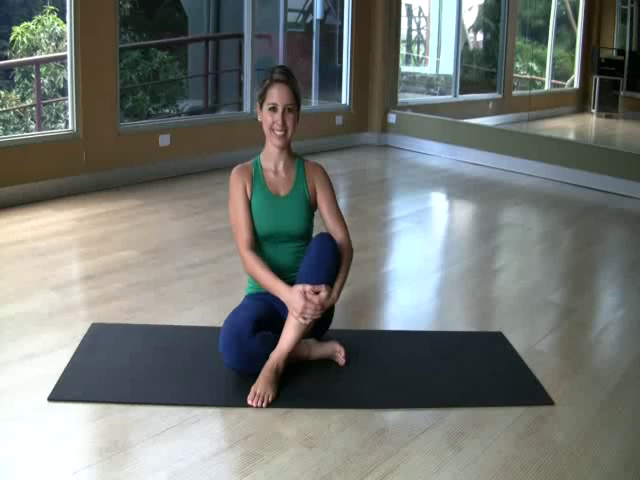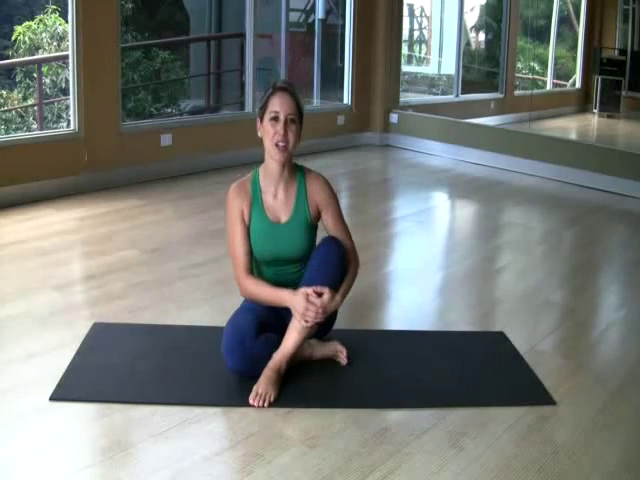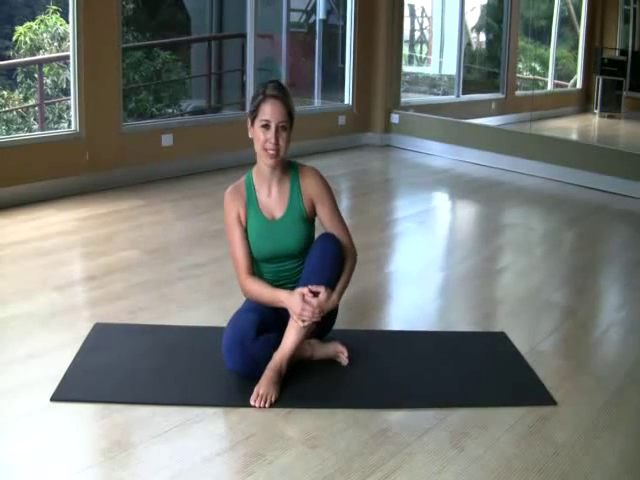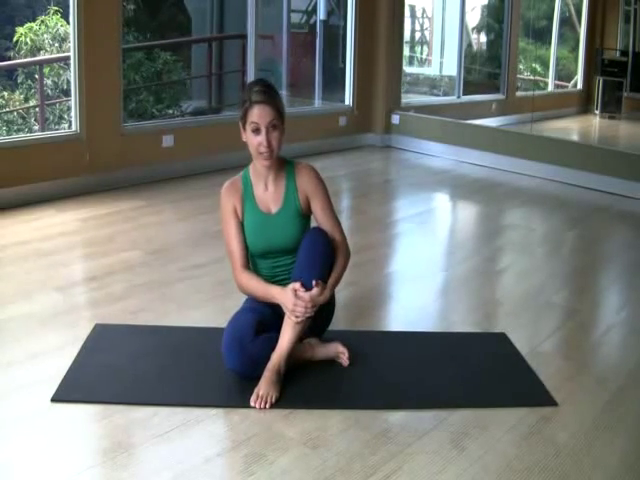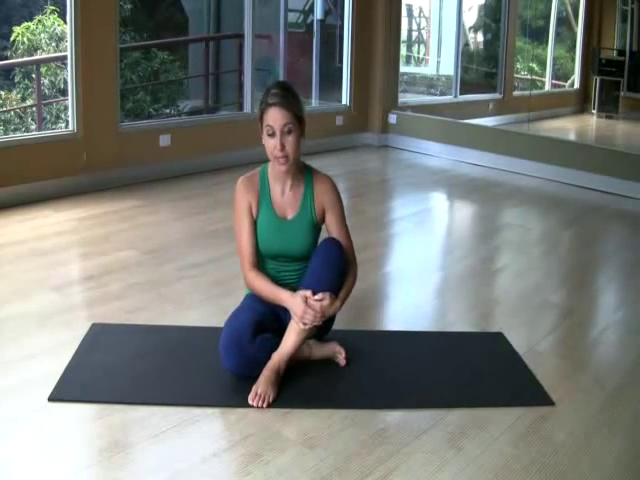
dt=1s
person 1, frame 1
left shoulder: (313, 174)
right shoulder: (242, 176)
left elbow: (343, 243)
right elbow: (247, 253)
left wrist: (333, 291)
right wrist: (286, 293)
left hip: (309, 302)
right hip: (265, 296)
left knee: (324, 245)
right knee: (232, 347)
left ankle: (276, 361)
right ankle: (307, 347)
person 1, frame 2
left shoulder: (316, 187)
right shoulder: (240, 193)
left elbow: (350, 256)
right elbow: (245, 279)
left wrist: (337, 297)
right wrist: (289, 297)
left hip: (311, 306)
right hip: (267, 302)
left knee: (331, 249)
right knee: (235, 351)
left ankle: (278, 362)
right ankle: (310, 349)
person 1, frame 3
left shoulder: (310, 181)
right shoulder: (236, 196)
left elbow: (348, 249)
right elbow: (246, 280)
left wrist: (334, 296)
right wrist: (286, 298)
left hip: (311, 305)
right hip: (268, 301)
left knee: (328, 245)
right knee: (235, 352)
left ankle: (278, 363)
right ankle: (311, 349)
person 1, frame 4
left shoulder: (305, 177)
right shoulder: (232, 191)
left elbow: (341, 247)
right elbow: (241, 273)
left wrist: (325, 290)
right wrist: (280, 295)
left hip: (308, 303)
right hip: (267, 300)
left knee: (316, 240)
right knee: (236, 352)
left ankle: (277, 362)
right ankle: (311, 349)
person 1, frame 5
left shoulder: (323, 187)
right shoulder: (247, 187)
left elbow: (349, 262)
right elbow: (249, 272)
left wrist: (336, 301)
right wrist: (288, 299)
left hip: (310, 304)
right hip: (267, 299)
left knee: (331, 252)
right knee: (233, 351)
left ankle: (277, 363)
right ankle: (309, 349)
